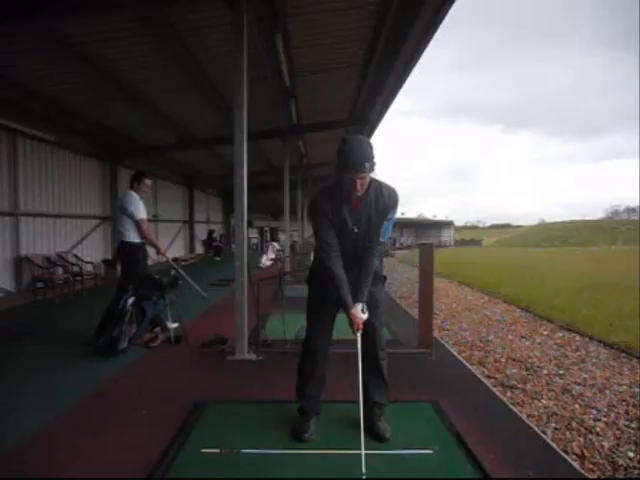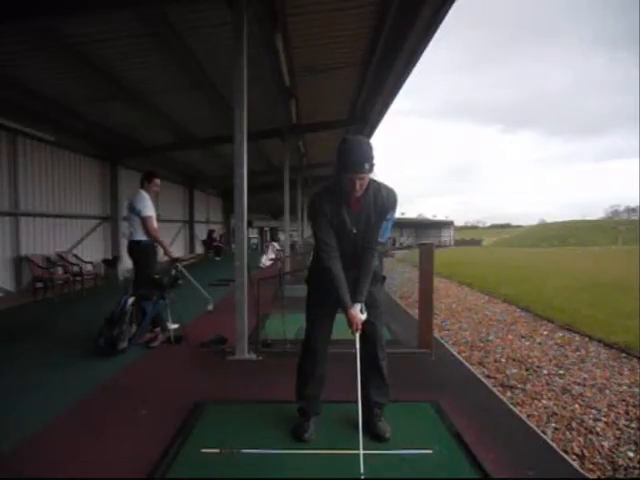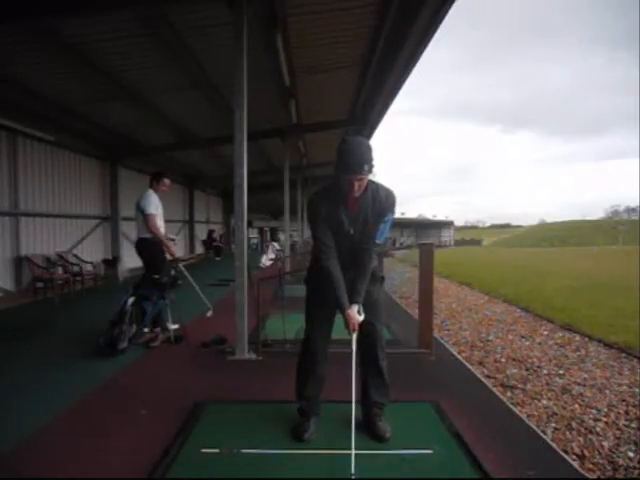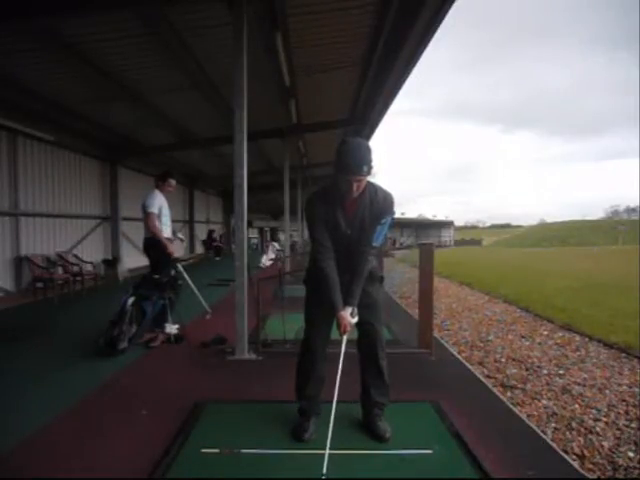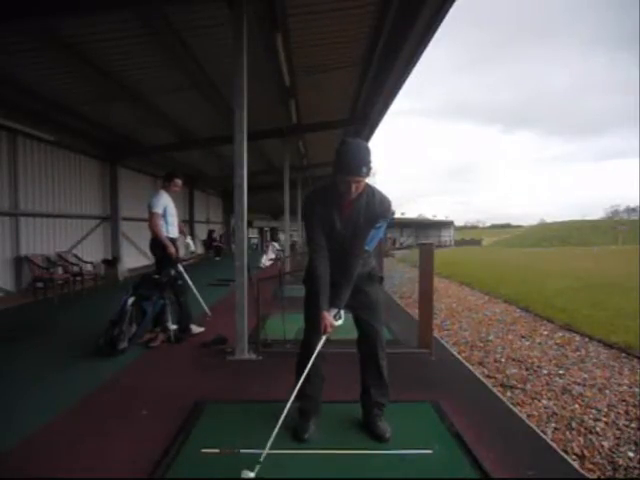
dt=1s
person 1, frame 1
left shoulder: (386, 197)
right shoulder: (322, 201)
left elbow: (372, 249)
right elbow: (330, 255)
left wrist: (360, 299)
right wrist: (348, 305)
left hip: (367, 275)
right hip: (327, 276)
left knee: (374, 342)
right knee: (316, 342)
left ankle: (374, 411)
right ankle: (308, 412)
person 1, frame 2
left shoulder: (385, 198)
right shoulder: (321, 201)
left elbow: (370, 250)
right elbow: (329, 255)
left wrist: (359, 299)
right wrist: (347, 305)
left hip: (366, 275)
right hip: (326, 276)
left knee: (374, 341)
right knee: (315, 342)
left ankle: (374, 411)
right ankle: (308, 412)
person 1, frame 3
left shoulder: (384, 199)
right shoulder: (320, 201)
left elbow: (368, 251)
right elbow: (326, 256)
left wrist: (357, 300)
right wrist: (344, 305)
left hip: (365, 275)
right hip: (325, 276)
left knee: (373, 341)
right knee: (315, 342)
left ankle: (374, 411)
right ankle: (308, 412)
person 1, frame 4
left shoulder: (382, 201)
right shoulder: (318, 202)
left elbow: (365, 253)
right elbow: (324, 256)
left wrist: (352, 302)
right wrist: (338, 307)
left hip: (364, 276)
right hip: (324, 277)
left knee: (373, 341)
right knee: (314, 342)
left ankle: (374, 411)
right ankle: (308, 412)
person 1, frame 5
left shoulder: (380, 205)
right shoulder: (315, 201)
left elbow: (358, 256)
right elbow: (318, 255)
left wrist: (339, 304)
right wrist: (322, 306)
left hip: (363, 278)
right hip: (323, 278)
left knee: (373, 343)
right knee: (312, 342)
left ankle: (374, 412)
right ankle: (308, 412)
person 2, frame 1
left shoulder: (124, 199)
right shoulder: (135, 200)
right elbow: (144, 230)
right wrist: (158, 247)
left hip: (126, 246)
right hip: (134, 249)
left knee: (135, 287)
right knee: (127, 290)
person 2, frame 2
left shoulder: (137, 198)
right shoulder: (143, 199)
right elbow: (150, 228)
left wrist: (160, 244)
right wrist: (165, 247)
left hip: (138, 244)
right hip: (143, 246)
left knee: (143, 285)
right knee: (148, 286)
right ankle: (158, 327)
person 2, frame 3
left shoulder: (152, 198)
right shoulder: (149, 197)
right elbow: (151, 226)
left wrist: (165, 239)
right wrist: (168, 245)
left hip: (151, 243)
right hip: (150, 244)
left knee: (153, 284)
right knee: (158, 284)
left ankle: (157, 326)
right ankle: (158, 327)
person 2, frame 4
left shoulder: (160, 198)
right shoulder: (154, 197)
right elbow: (151, 224)
left wrist: (172, 235)
right wrist: (166, 243)
left hip: (160, 244)
right hip: (157, 244)
left ankle: (160, 324)
right ankle: (160, 326)
person 2, frame 5
left shoulder: (168, 200)
right shoulder: (160, 198)
left elbow: (175, 222)
right elbow: (153, 224)
left wrist: (186, 235)
right wrist: (168, 244)
left hip: (168, 244)
right hip: (163, 245)
right knee: (177, 285)
right ankle: (185, 325)
